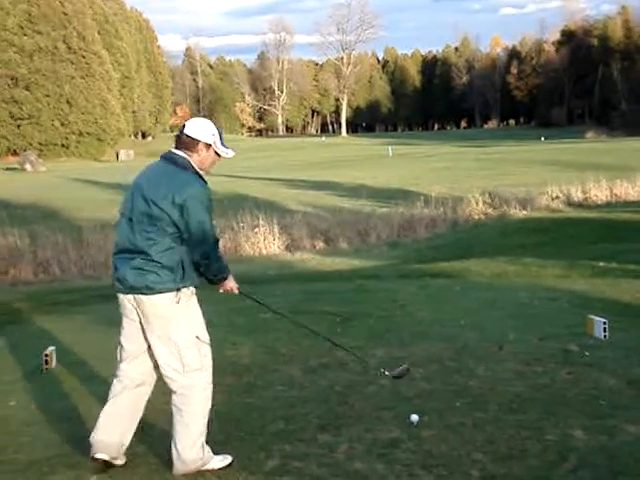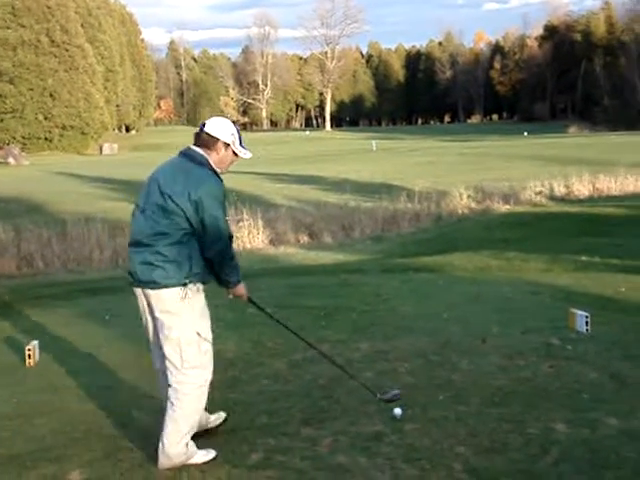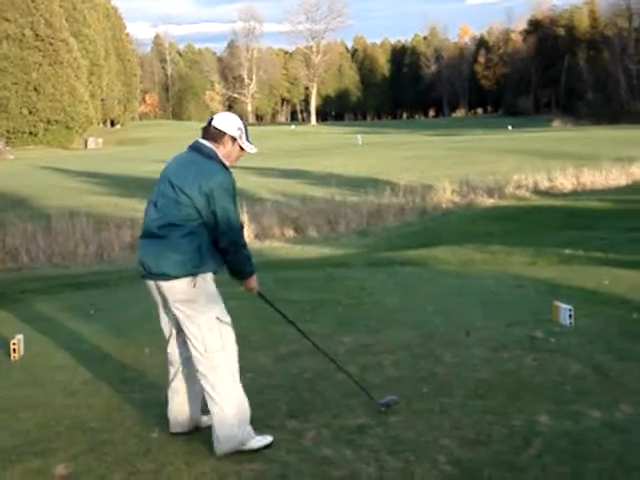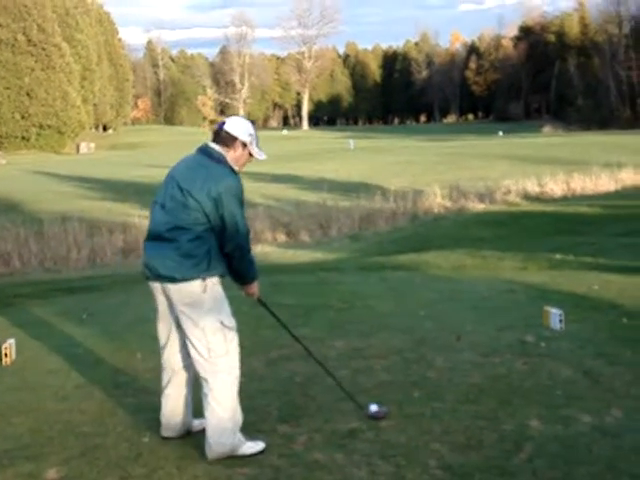
dt=0.4s
person 1, frame 1
left shoulder: (148, 175)
right shoulder: (191, 186)
right elbow: (203, 247)
right wrist: (222, 276)
left hip: (130, 285)
right hip: (166, 291)
left knee: (133, 369)
right knee: (191, 373)
left ankle: (107, 444)
right ankle: (191, 456)
person 1, frame 2
left shoulder: (165, 170)
right shoulder: (207, 184)
right elbow: (217, 243)
right wrist: (233, 280)
left hip: (145, 276)
right hip: (176, 283)
left knee: (170, 357)
right knee: (191, 367)
left ankle: (191, 419)
right ankle: (175, 449)
person 1, frame 3
left shoulder: (177, 164)
right shoulder: (216, 175)
right elbow: (229, 234)
right wrist: (246, 273)
left hip: (157, 268)
right hip: (186, 273)
left knee: (182, 346)
right knee: (217, 349)
left ankle: (183, 416)
right ankle: (233, 433)
person 1, frame 4
left shoulder: (184, 166)
right shoulder: (225, 180)
right elbow: (235, 239)
right wrist: (248, 278)
left hip: (160, 271)
right hip: (193, 277)
left knee: (176, 350)
right knee: (219, 356)
left ankle: (174, 420)
right ankle: (223, 440)
